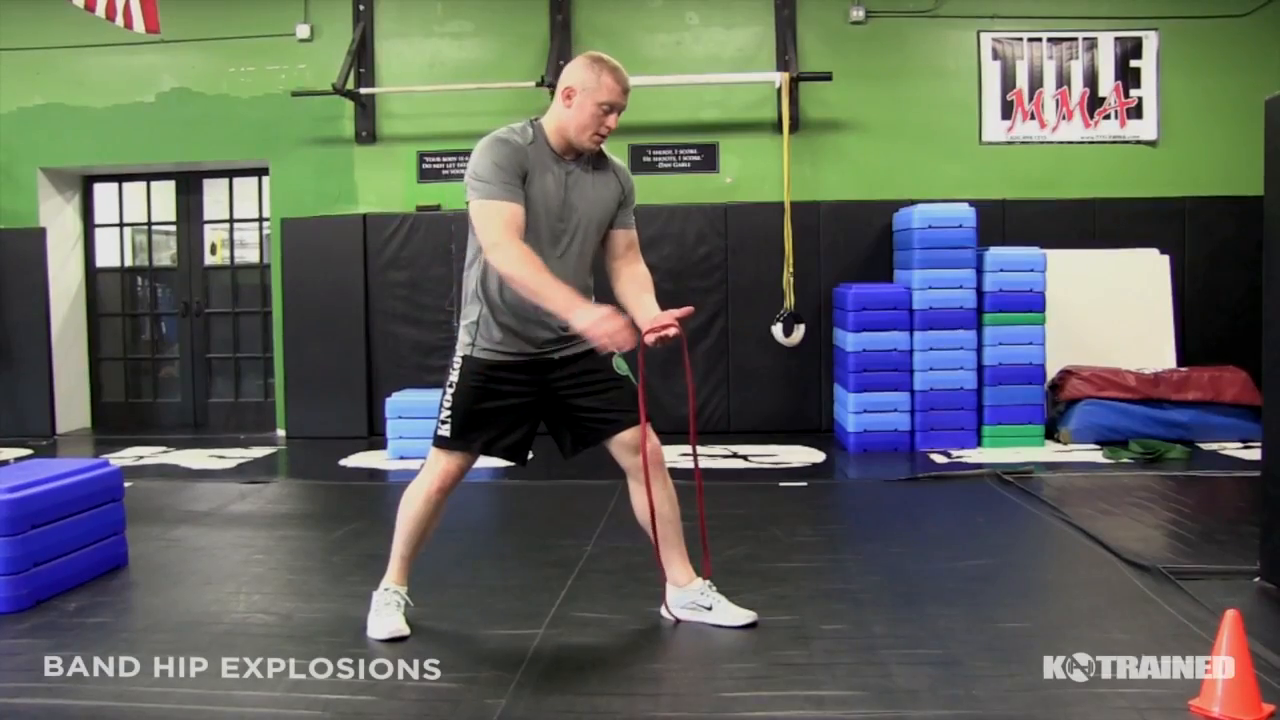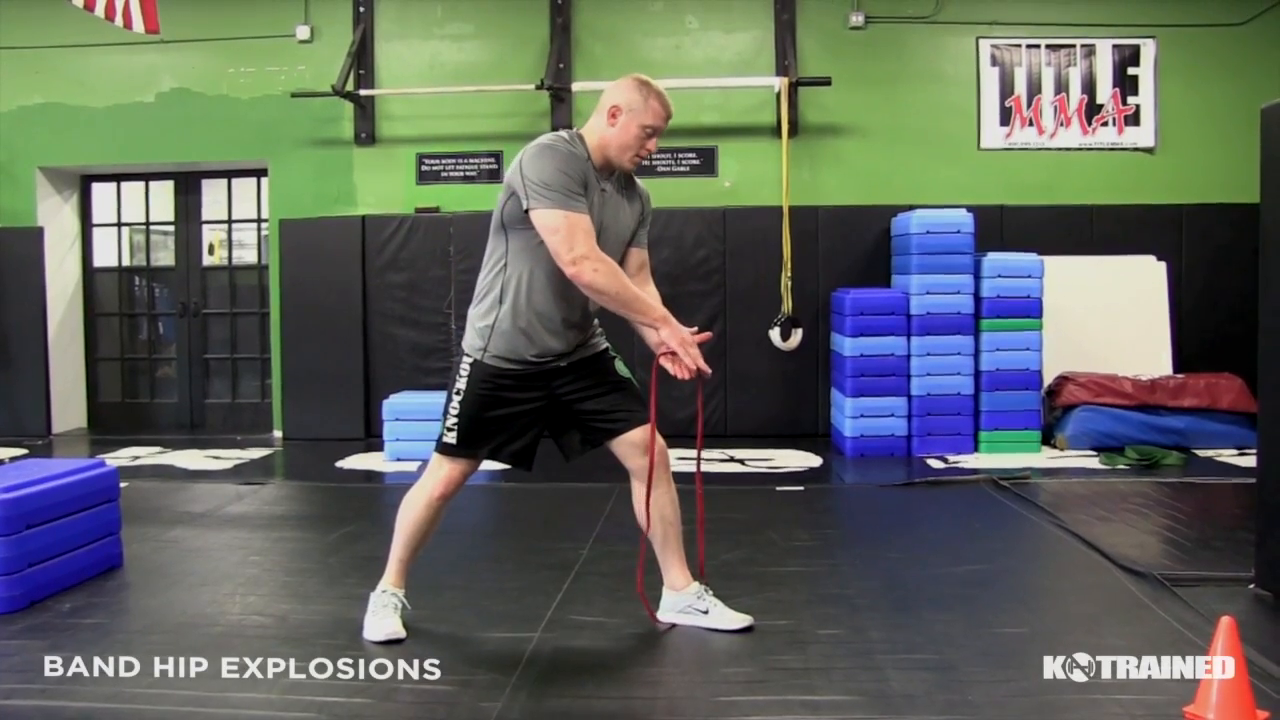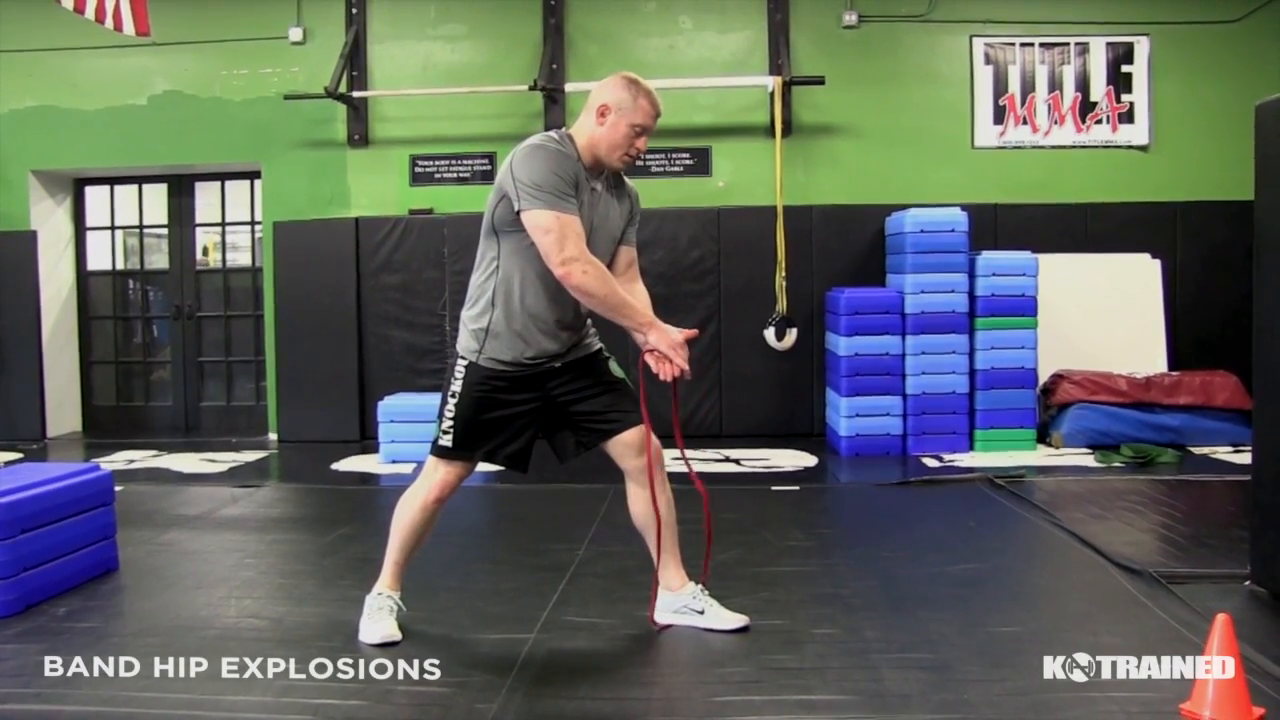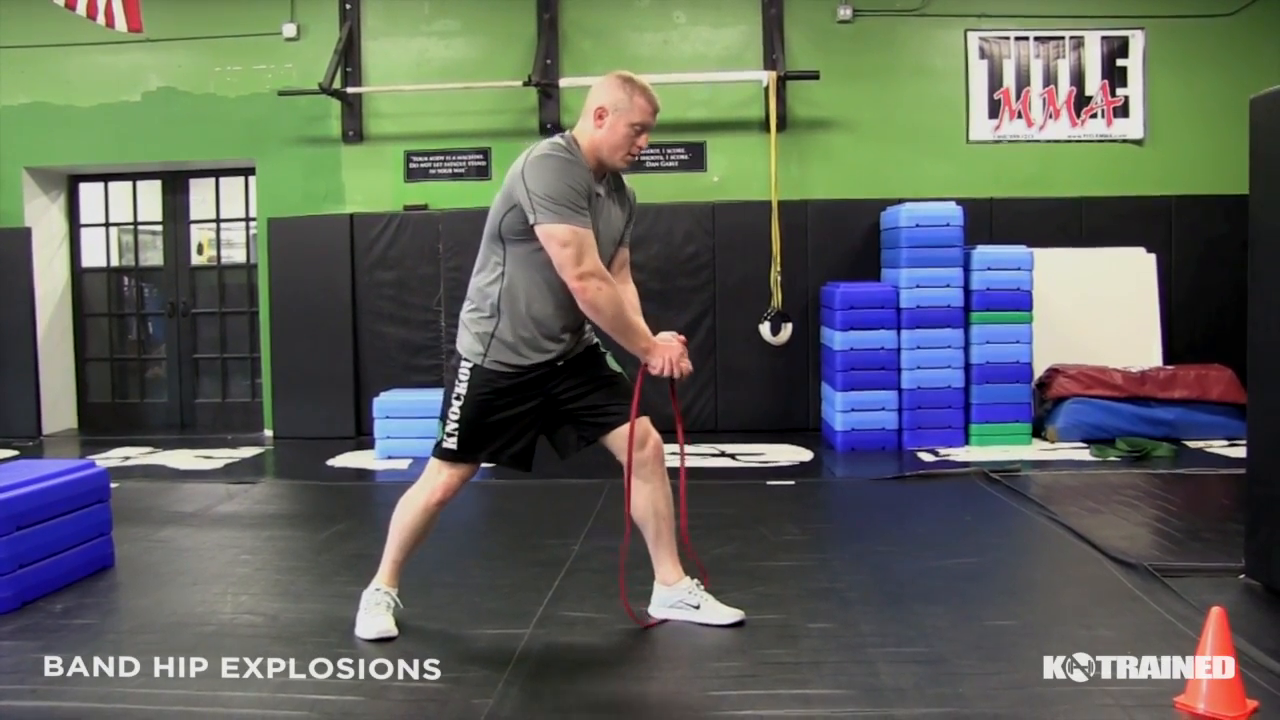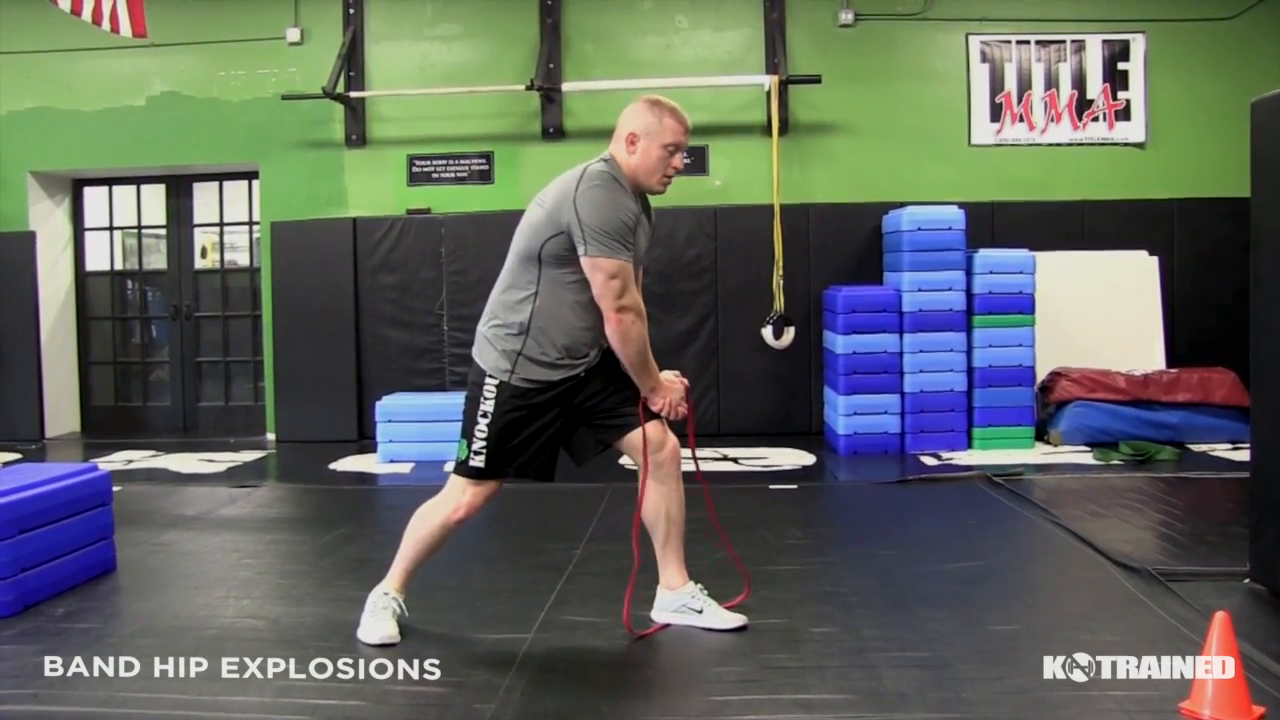
dt=1s
person 1, frame 1
left shoulder: (614, 178)
right shoulder: (502, 152)
left elbow: (625, 261)
right elbow: (503, 250)
left wrist: (647, 314)
right wrist: (579, 311)
left hip: (576, 350)
right hip: (496, 349)
left knee: (645, 454)
right knee: (442, 473)
left ankle: (684, 590)
right ankle: (392, 590)
person 1, frame 2
left shoulder: (634, 196)
right shoulder: (548, 159)
left elbow: (636, 281)
right elbow: (579, 265)
left wrist: (659, 339)
right wrist: (664, 322)
left hip: (579, 352)
right hip: (503, 354)
left knee: (649, 453)
right knee: (446, 477)
left ankle: (681, 594)
right ankle: (389, 593)
person 1, frame 3
left shoulder: (622, 196)
right shoulder: (541, 159)
left elbow: (626, 279)
right elbow: (570, 266)
left wrist: (649, 340)
right wrist: (652, 327)
left hip: (572, 352)
right hip: (498, 356)
left knee: (644, 451)
right knee: (441, 479)
left ankle: (676, 594)
right ankle: (384, 595)
person 1, frame 4
left shoulder: (619, 193)
right shoulder: (550, 168)
left elbow: (618, 280)
right elbow: (584, 281)
left wrist: (647, 342)
right wrist: (648, 347)
left hip: (569, 351)
right hip: (499, 354)
left knee: (645, 445)
right knee: (443, 481)
left ankle: (672, 589)
right ankle: (382, 591)
person 1, frame 5
left shoulder: (631, 203)
right shoulder: (598, 195)
left elbow: (629, 307)
right elbow: (620, 314)
left wrist: (651, 379)
right wrist: (654, 385)
left hip: (585, 362)
right hip: (517, 367)
left knee: (662, 450)
right knee: (466, 499)
left ankle: (676, 594)
right ankle: (388, 594)
